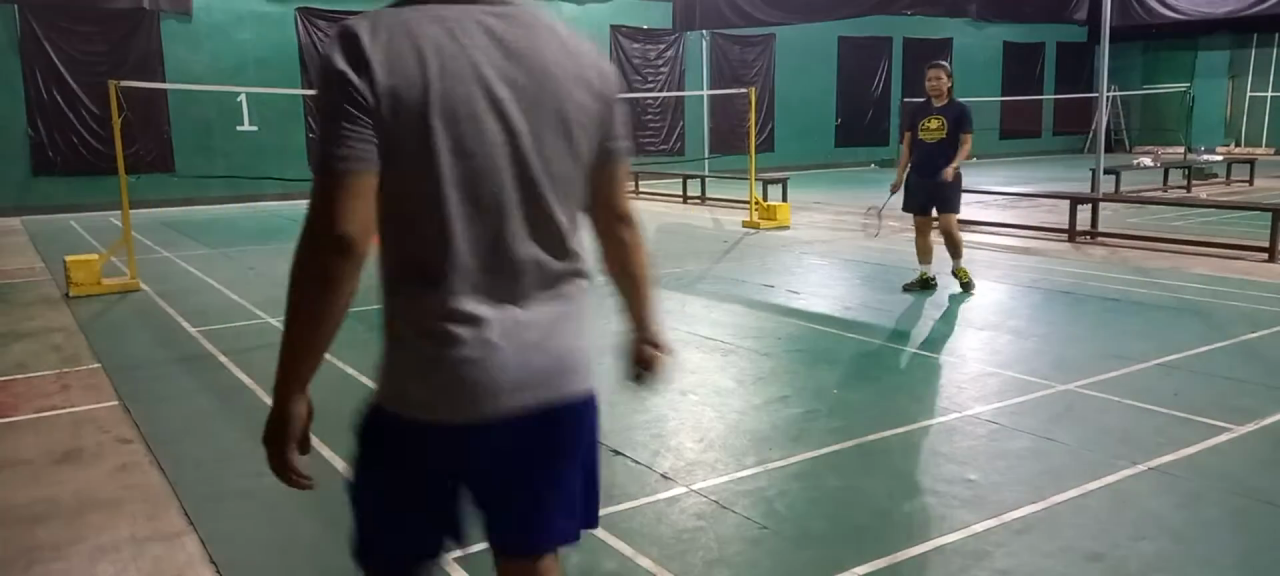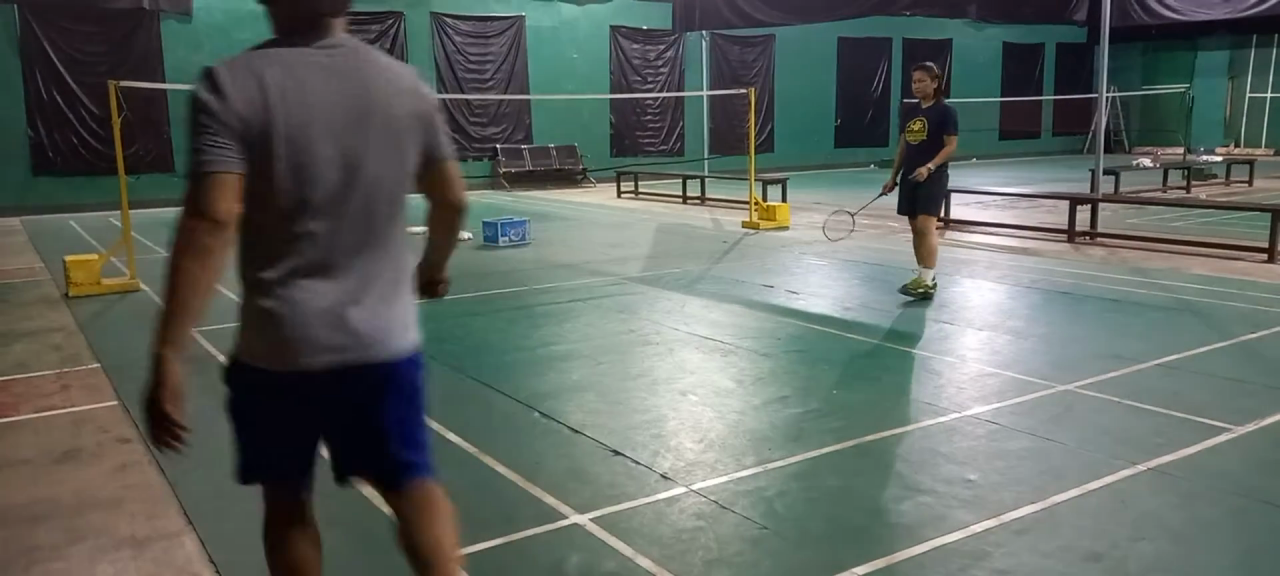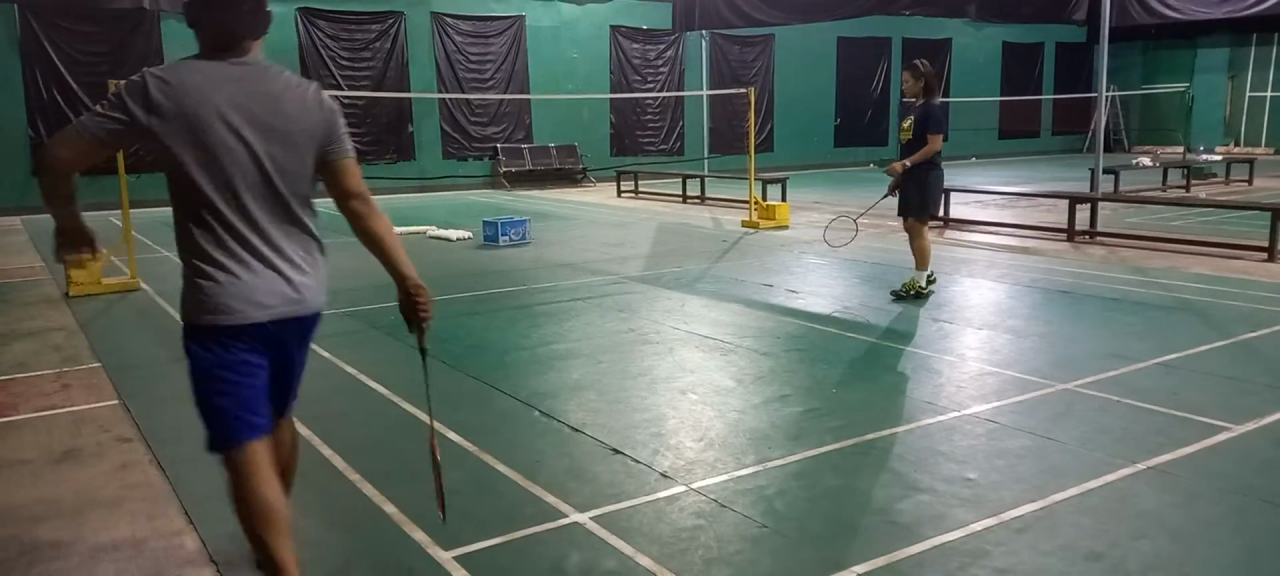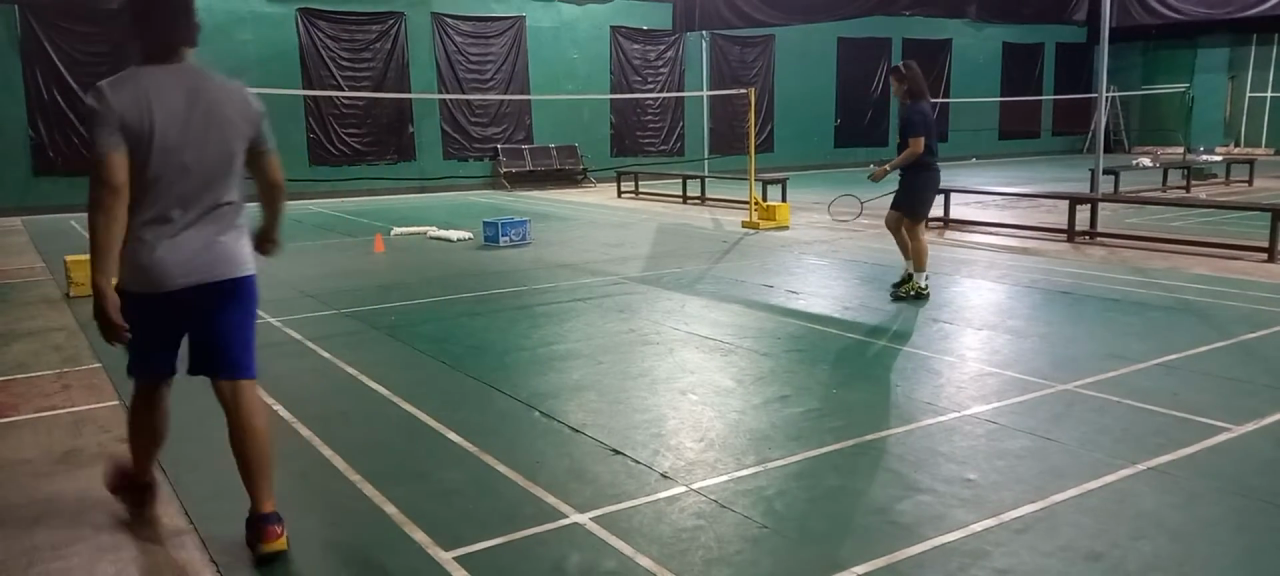
dt=0.4s
person 1, frame 1
left shoulder: (369, 47)
right shoulder: (583, 58)
left elbow: (343, 240)
right elbow: (618, 222)
left wrist: (290, 392)
right wrist: (644, 328)
left hip: (434, 388)
right hip: (559, 374)
person 1, frame 2
left shoulder: (232, 85)
right shoulder: (406, 85)
left elbow: (211, 226)
right elbow: (451, 202)
left wrist: (167, 358)
right wrist: (434, 264)
left hip: (281, 344)
right hip: (384, 338)
left knee: (287, 497)
right knee: (412, 487)
person 1, frame 3
left shoulder: (157, 90)
right shoulder: (311, 100)
left elbow: (56, 159)
right elbow: (357, 201)
left wrist: (69, 222)
right wrist: (407, 279)
left hip: (223, 307)
right hip: (300, 297)
left knee: (248, 453)
right knee: (275, 421)
person 1, frame 4
left shoulder: (115, 95)
right shoulder: (239, 99)
left elbow: (112, 189)
right elbow: (273, 184)
left wrist: (102, 282)
right wrist: (269, 229)
left hip: (150, 275)
right hip: (226, 268)
left knee: (151, 385)
right knee: (238, 390)
left ankle: (140, 482)
right ankle: (265, 516)
person 2, frame 1
left shoulder: (960, 110)
right shoulder: (917, 111)
left elbow: (966, 144)
right elbow: (907, 145)
left wrist: (953, 166)
right wrist: (899, 176)
left hip: (946, 178)
right hip: (918, 177)
left knee: (948, 226)
right knee: (921, 226)
left ankle: (959, 268)
right ankle: (926, 275)
person 2, frame 2
left shoulder: (945, 111)
right shoulder: (908, 111)
left elbow: (950, 146)
left wrist: (929, 167)
right wrist: (893, 176)
left hip: (933, 177)
right hip: (909, 178)
left knee: (925, 227)
right knee: (916, 229)
left ankle: (926, 283)
right ankle: (925, 277)
person 2, frame 3
left shoulder: (932, 109)
right shoulder: (911, 109)
left elbow: (934, 146)
left wrist: (904, 164)
right wrist: (898, 176)
left hip: (926, 176)
right hip: (910, 177)
left knee: (918, 227)
right knee: (910, 228)
left ankle: (920, 285)
right ankle: (926, 274)
person 2, frame 4
left shoulder: (915, 111)
right shoulder: (916, 108)
left elbow: (916, 149)
left wrist: (887, 168)
right wrist: (894, 169)
left hip: (922, 177)
right hip: (914, 177)
left knee: (913, 229)
right knee: (892, 222)
left ankle: (919, 285)
right ankle: (911, 270)
